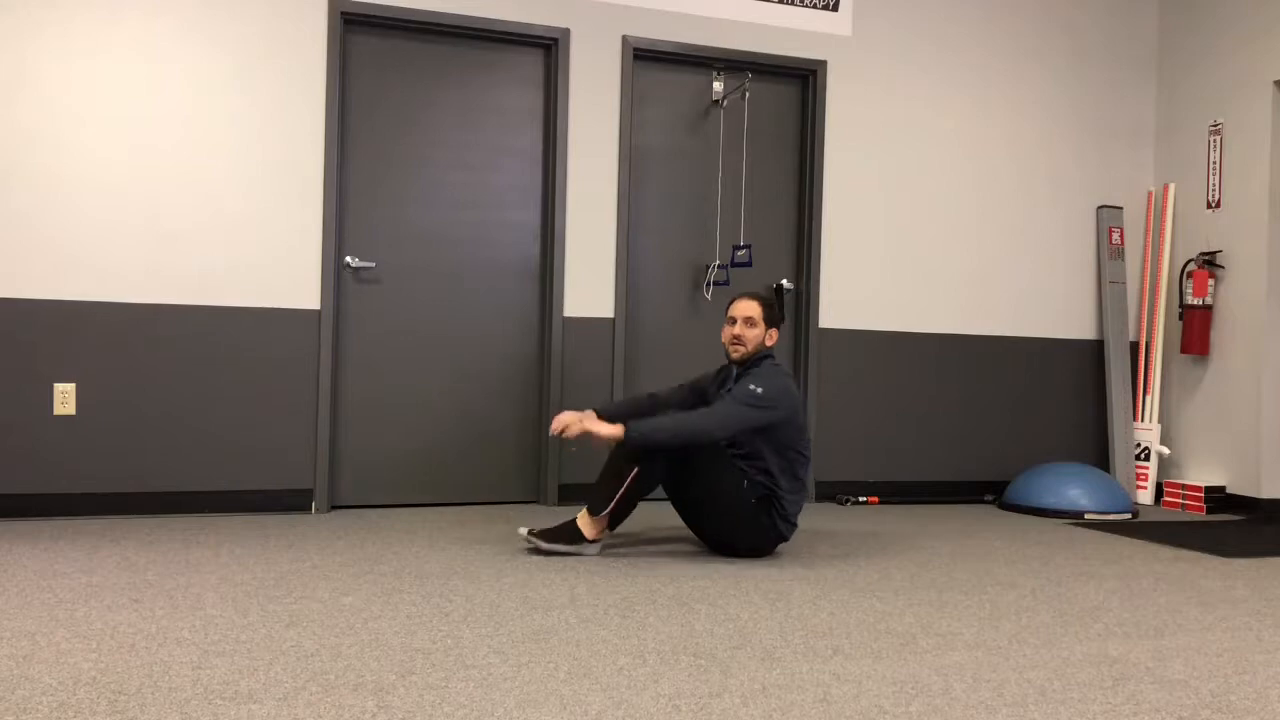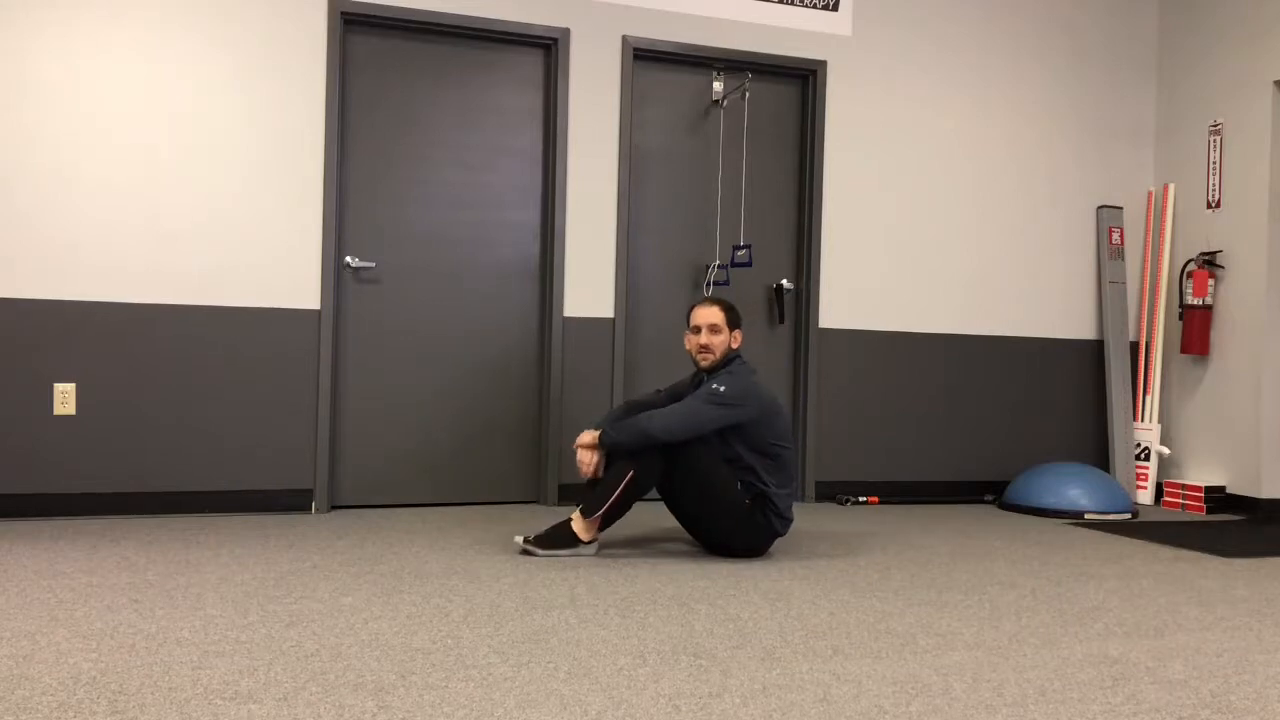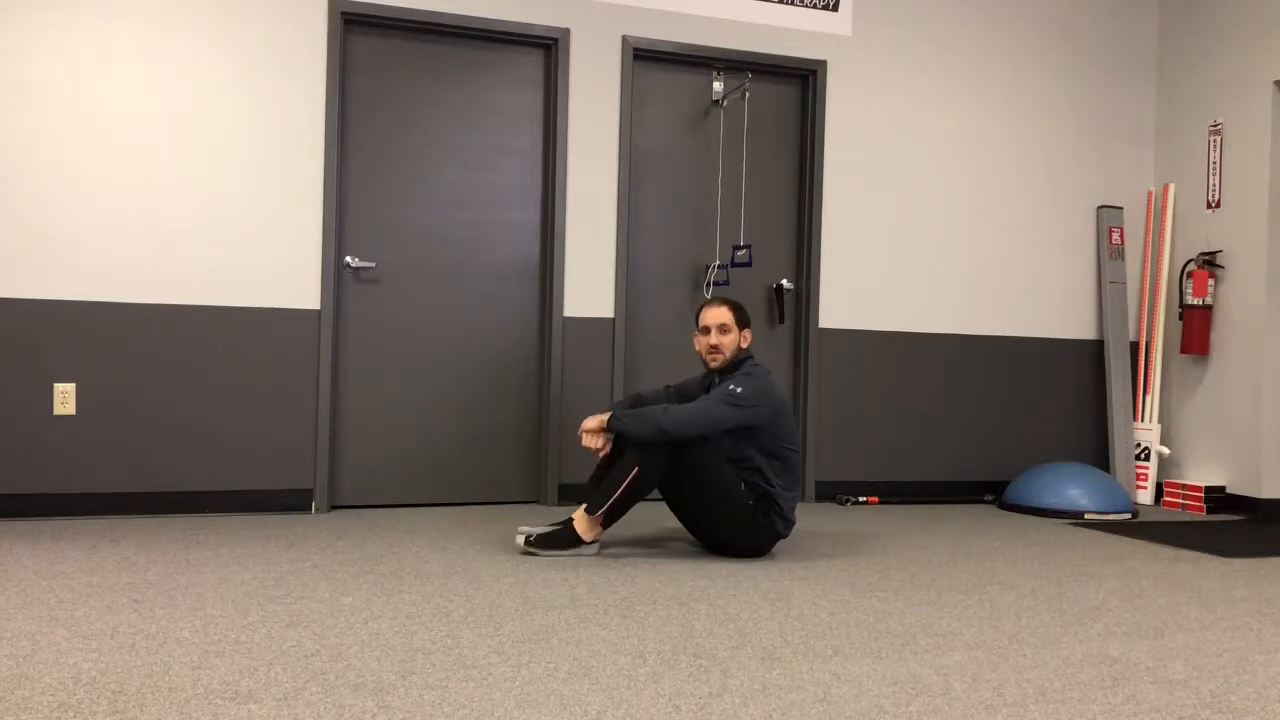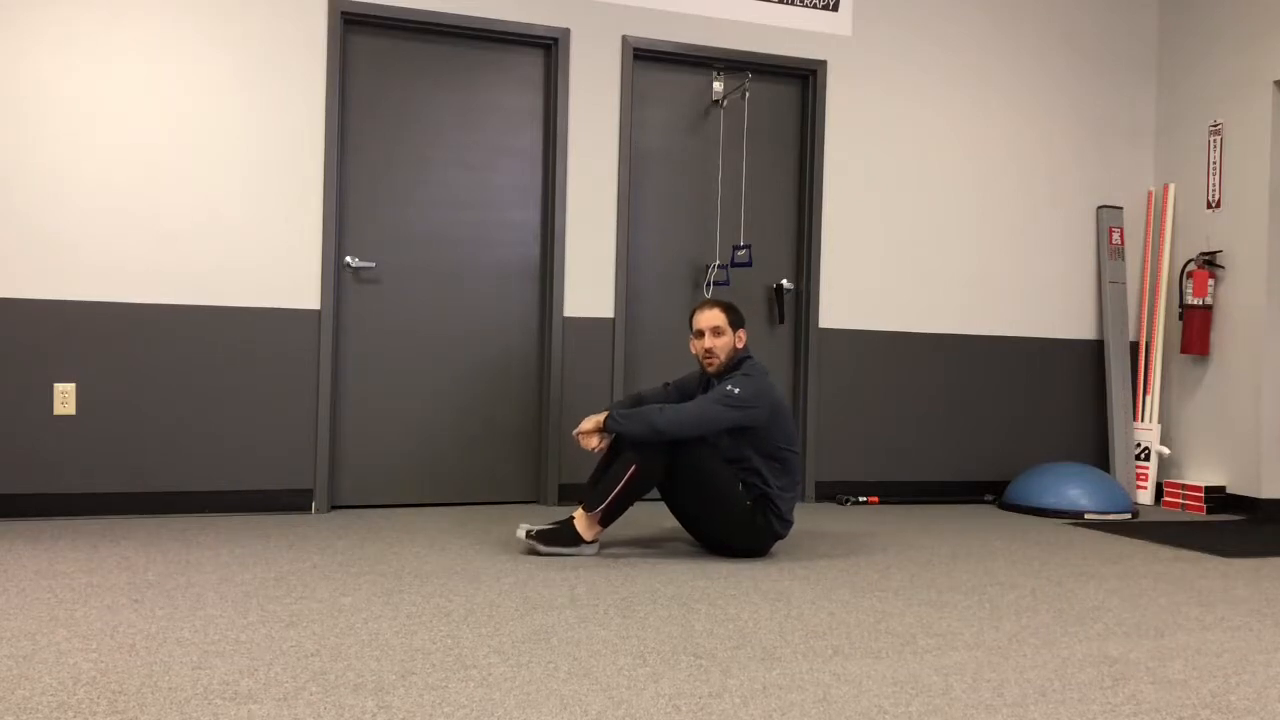
dt=0.5s
person 1, frame 1
left shoulder: (772, 386)
right shoulder: (726, 378)
left elbow: (704, 426)
right elbow: (661, 401)
left wrist: (620, 430)
right wrist: (595, 417)
left hip: (760, 524)
right hip: (728, 511)
left knee: (668, 435)
right knee: (654, 420)
left ankle: (590, 529)
right ankle: (593, 519)
person 1, frame 2
left shoulder: (738, 387)
right shoulder: (703, 381)
left elbow: (666, 425)
right elbow: (636, 409)
left wrist: (600, 437)
right wrist: (595, 441)
left hip: (754, 523)
right hip: (721, 510)
left knee: (659, 435)
right knee: (638, 427)
left ankle: (584, 530)
right ankle: (585, 518)
person 1, frame 3
left shoulder: (753, 388)
right shoulder: (713, 381)
left elbow: (678, 420)
right elbow: (645, 400)
left wrist: (609, 420)
right wrist: (608, 424)
left hip: (757, 523)
right hip: (725, 513)
left knee: (665, 435)
right knee: (642, 429)
left ankle: (586, 530)
right ankle: (585, 518)
person 1, frame 4
left shoulder: (750, 388)
right shoulder: (710, 379)
left elbow: (675, 420)
right elbow: (647, 399)
left wrist: (605, 420)
right wrist: (606, 423)
left hip: (755, 524)
right hip: (726, 511)
left knee: (661, 435)
right knee: (641, 430)
left ankle: (584, 528)
right ankle: (583, 519)
